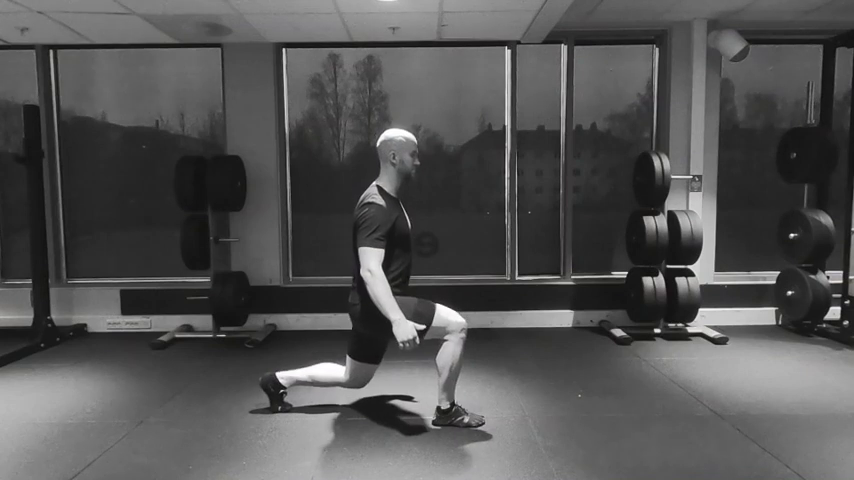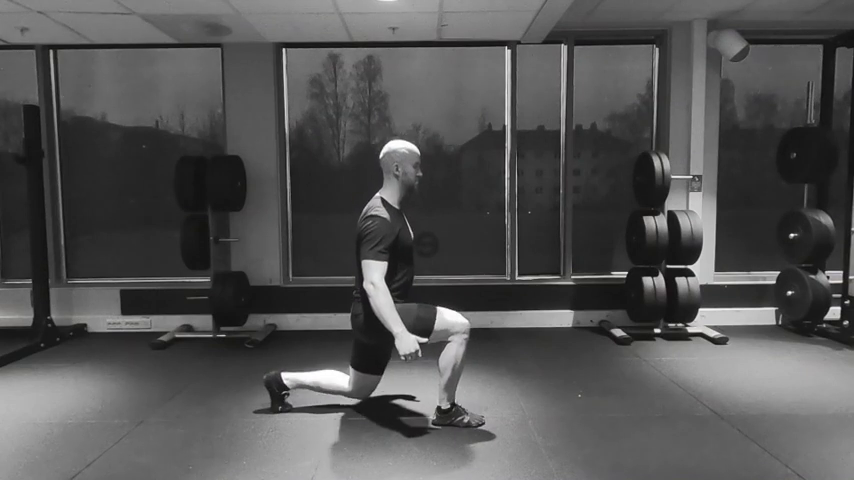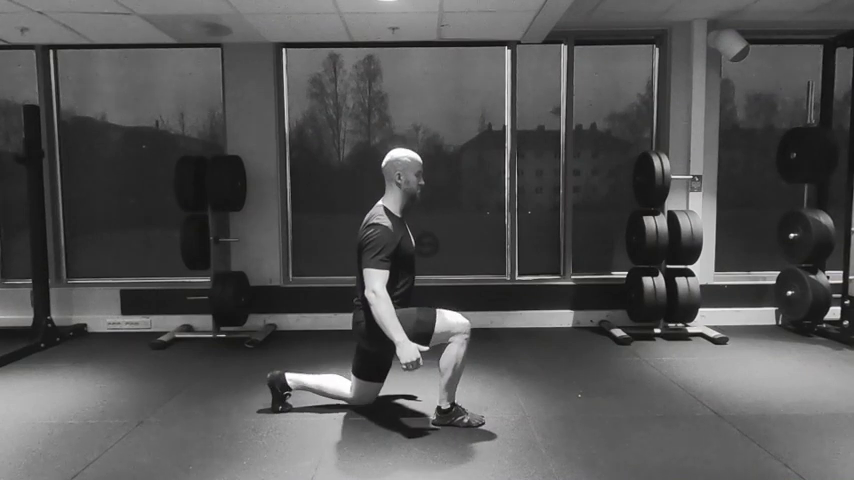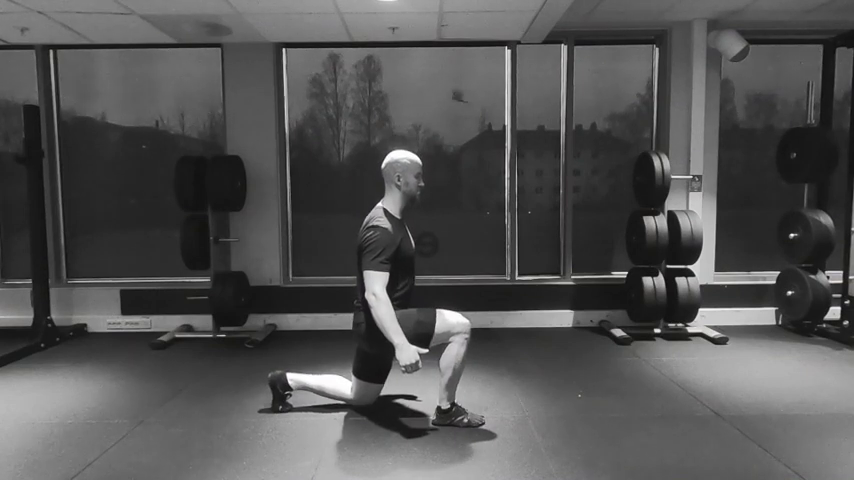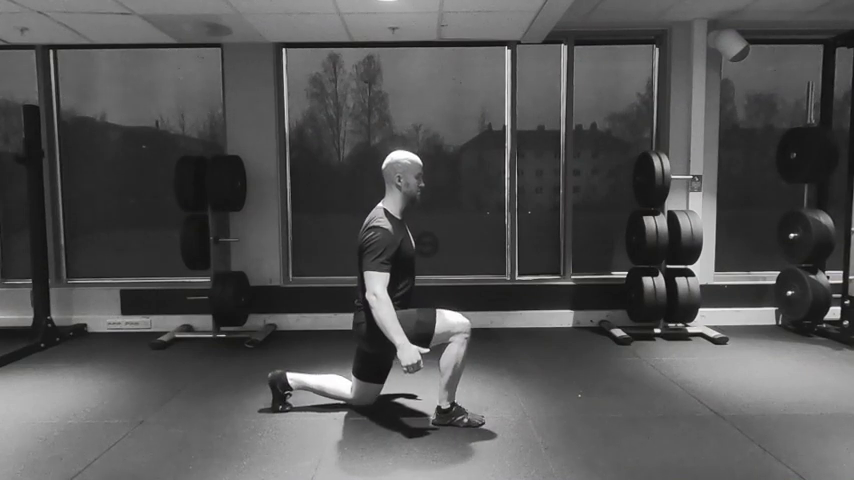
dt=0.2s
person 1, frame 1
left shoulder: (387, 199)
right shoulder: (377, 208)
right elbow: (369, 271)
left wrist: (395, 315)
right wrist: (398, 321)
left hip: (372, 306)
right hip: (377, 306)
left knee: (352, 378)
right knee: (456, 327)
left ankle: (278, 380)
right ankle: (446, 409)
person 1, frame 2
left shoulder: (389, 210)
right shoulder: (380, 220)
right elbow: (373, 284)
left wrist: (397, 326)
right wrist: (401, 334)
left hip: (374, 316)
right hip: (380, 315)
left knee: (356, 388)
right knee: (459, 327)
left ankle: (282, 381)
right ankle: (446, 410)
person 1, frame 3
left shoulder: (390, 218)
right shoulder: (382, 228)
right elbow: (374, 292)
left wrist: (398, 335)
right wrist: (402, 342)
left hip: (377, 322)
right hip: (380, 322)
left knee: (358, 395)
right knee: (460, 328)
left ankle: (284, 381)
right ankle: (446, 410)
person 1, frame 4
left shoulder: (390, 220)
right shoulder: (381, 230)
right elbow: (374, 295)
left wrist: (397, 337)
right wrist: (401, 344)
left hip: (378, 324)
right hip: (381, 324)
left knee: (359, 396)
right knee: (460, 328)
left ankle: (286, 381)
right ankle: (446, 409)
person 1, frame 5
left shoulder: (390, 220)
right shoulder: (382, 231)
right elbow: (375, 295)
left wrist: (398, 337)
right wrist: (403, 345)
left hip: (378, 324)
right hip: (381, 324)
left knee: (359, 395)
right knee: (460, 327)
left ankle: (285, 380)
right ankle: (446, 409)
